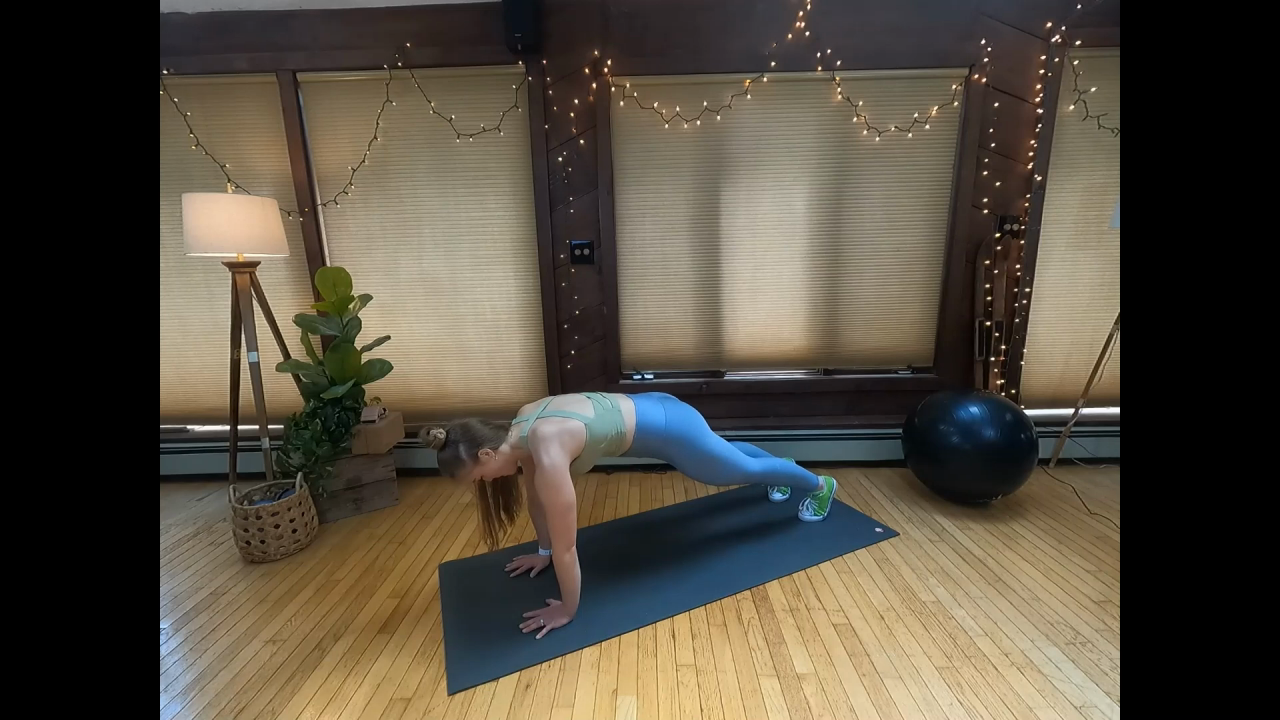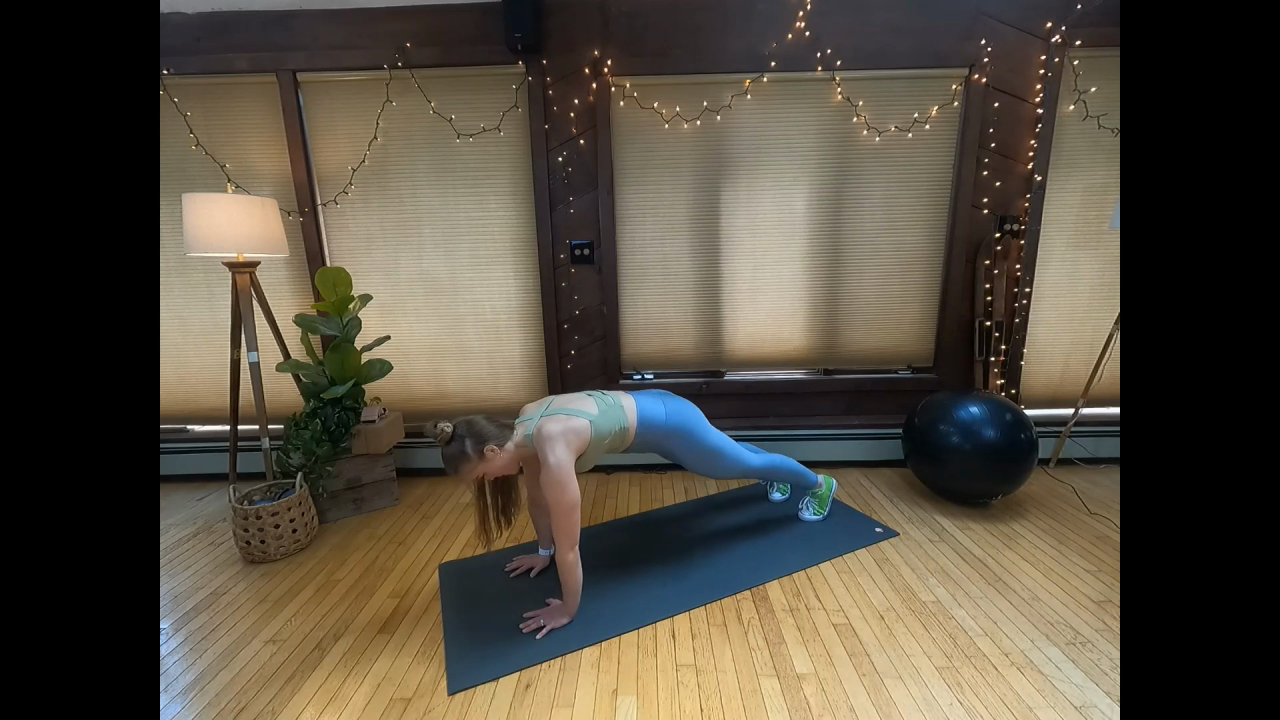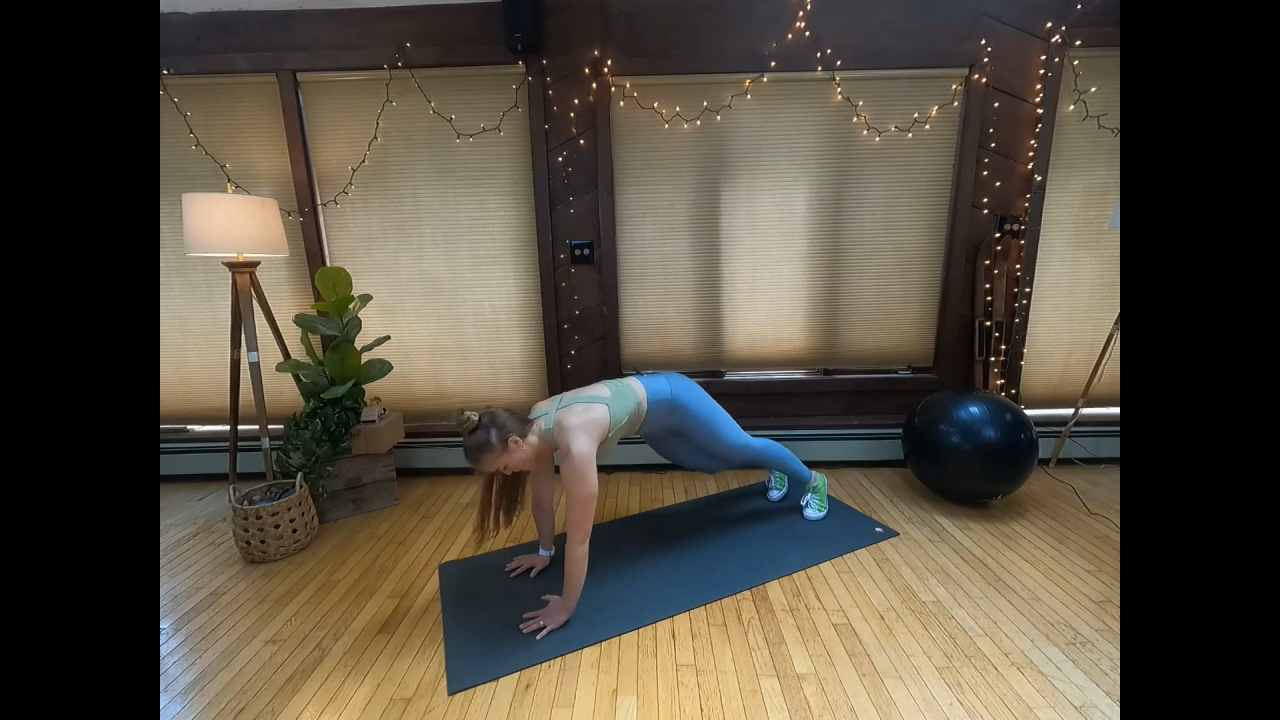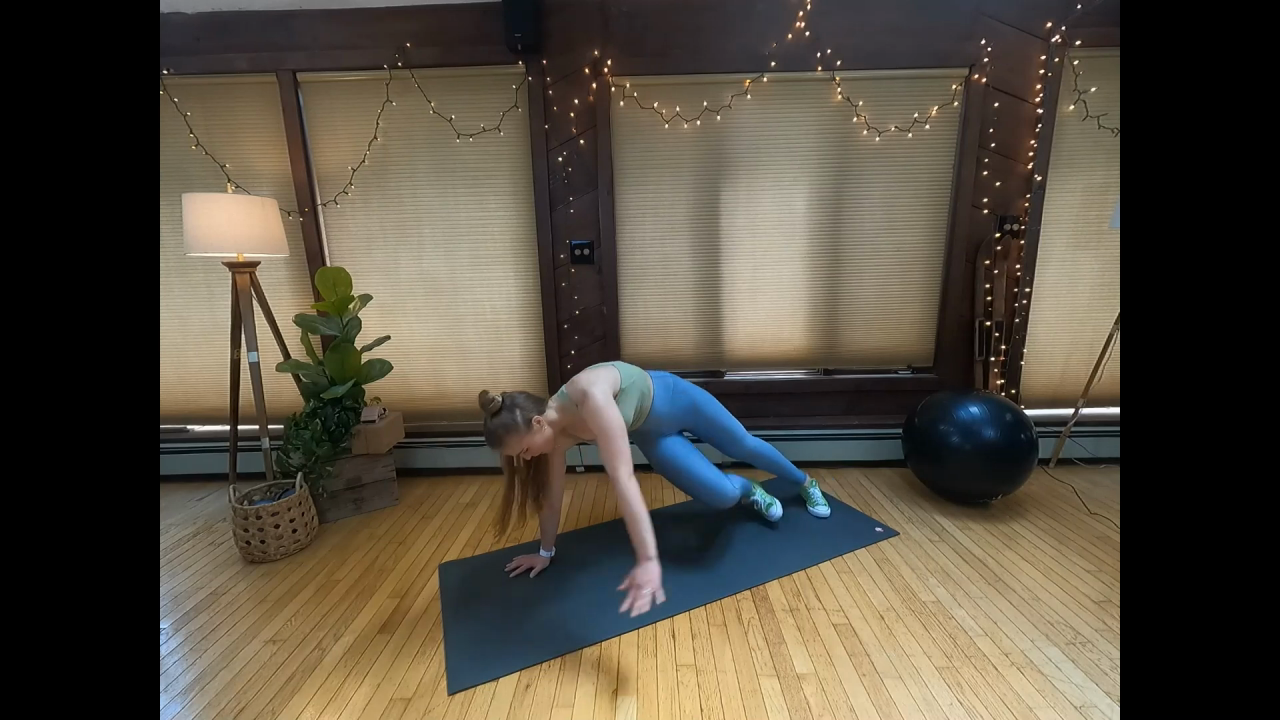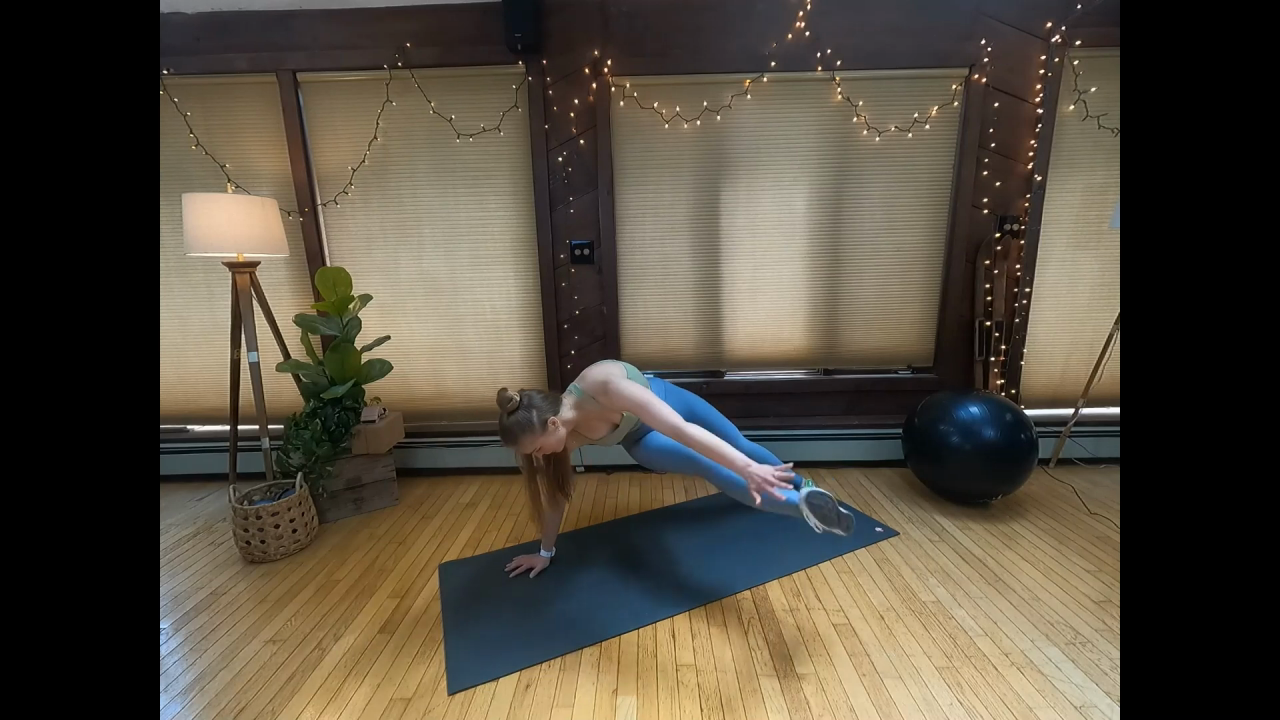
dt=0.2s
person 1, frame 1
left shoulder: (547, 454)
right shoulder: (520, 428)
left elbow: (567, 546)
right elbow: (536, 496)
left wrist: (568, 610)
right wrist: (542, 551)
left hip: (665, 428)
right hip: (647, 411)
left knee: (743, 470)
right knee: (722, 453)
left ankle: (820, 486)
right ankle: (776, 476)
person 1, frame 2
left shoulder: (552, 452)
right shoulder: (523, 425)
left elbow: (569, 545)
right elbow: (538, 496)
left wrist: (568, 610)
right wrist: (543, 551)
left hip: (665, 422)
right hip: (646, 408)
left knee: (743, 463)
right knee: (725, 453)
left ankle: (819, 484)
right ankle: (779, 476)
person 1, frame 3
left shoulder: (574, 442)
right shoulder: (535, 425)
left elbow: (579, 537)
right elbow: (542, 495)
left wrist: (566, 606)
right wrist: (545, 551)
left hip: (670, 399)
right hip: (648, 408)
left knee: (741, 447)
right knee: (710, 462)
left ankle: (812, 481)
right ankle: (776, 471)
person 1, frame 4
left shoulder: (590, 398)
right shoulder: (554, 423)
left elbow: (623, 482)
right elbow: (552, 493)
left wrist: (648, 559)
right wrist: (546, 551)
left hip: (672, 396)
left knee: (744, 445)
right knee: (722, 495)
left ankle: (804, 483)
right ankle: (750, 492)
person 1, frame 5
left shoulder: (605, 385)
right shoulder: (562, 425)
left elbow: (681, 429)
right elbow: (555, 493)
left wrist: (749, 469)
right wrist: (545, 551)
left hip: (669, 403)
right hip: (642, 441)
left knee: (742, 451)
right knee: (706, 468)
left ankle: (802, 490)
right ankle: (801, 505)
